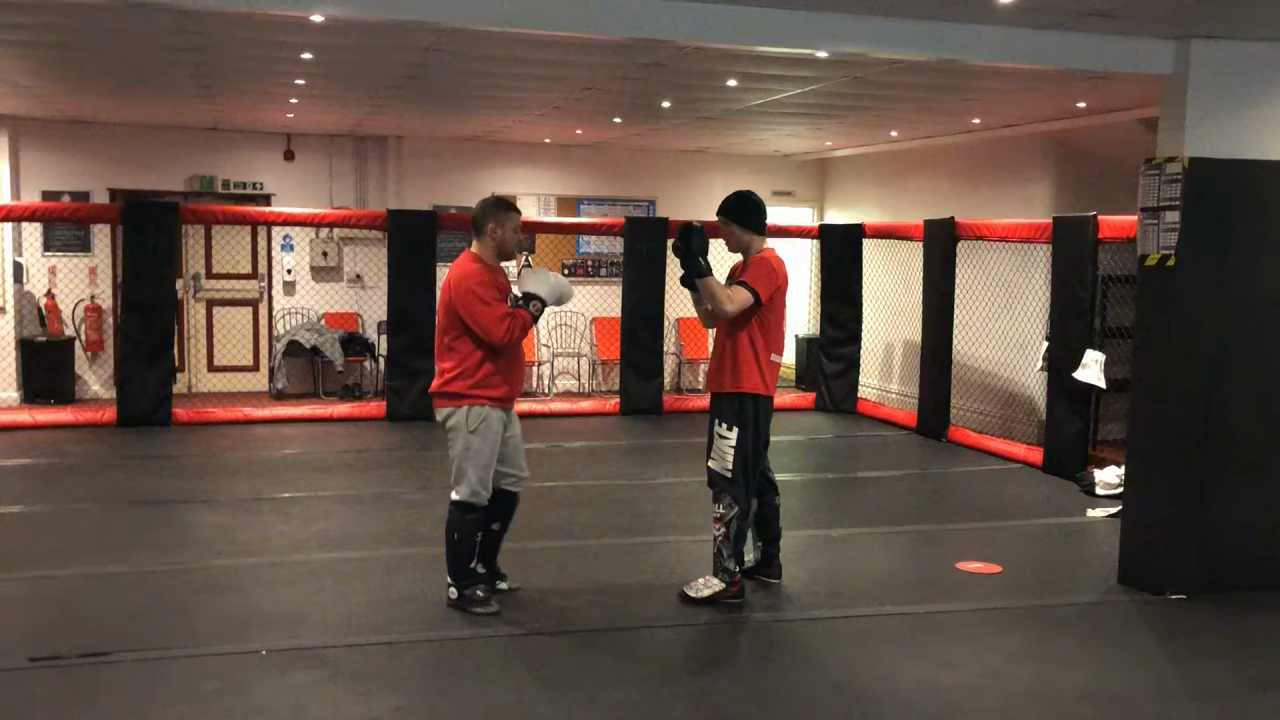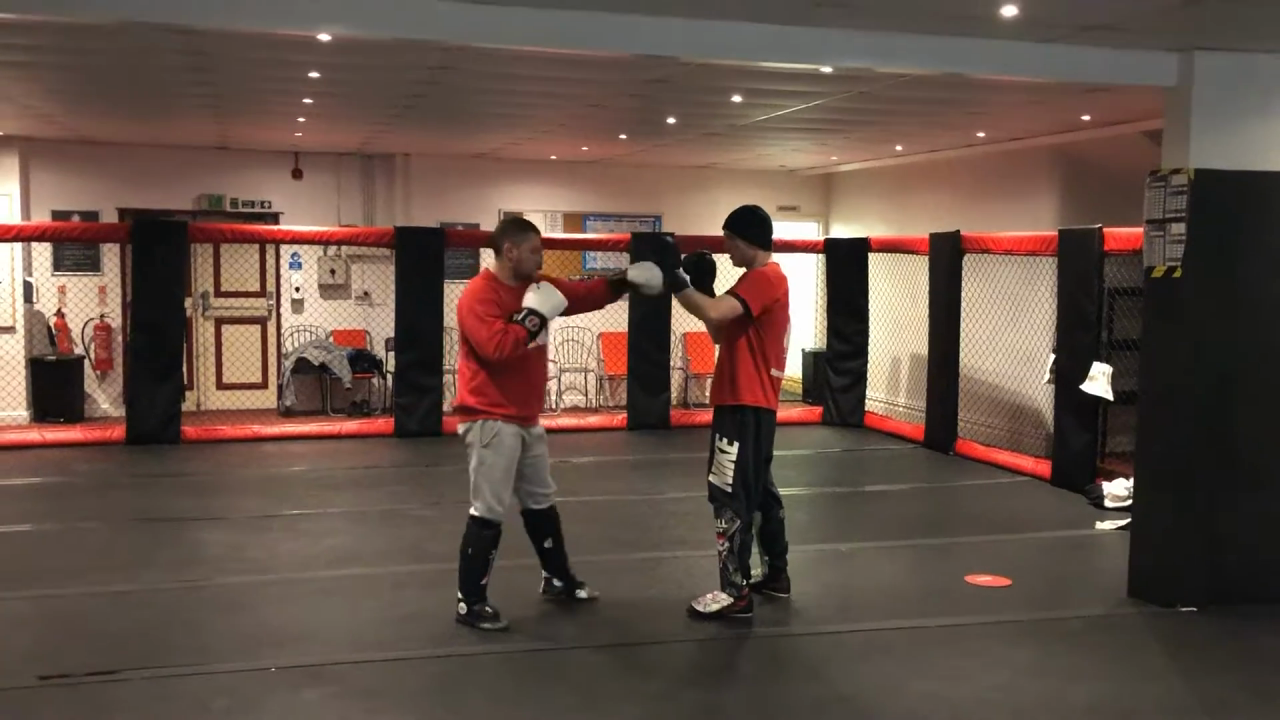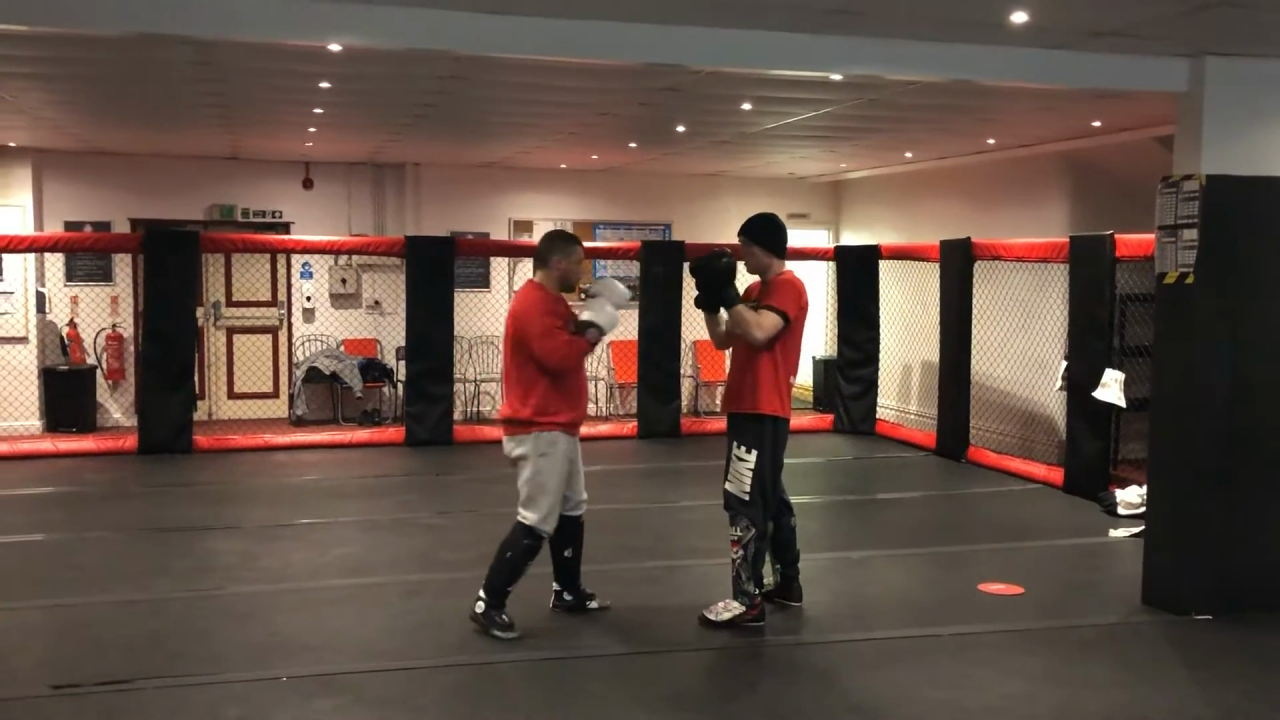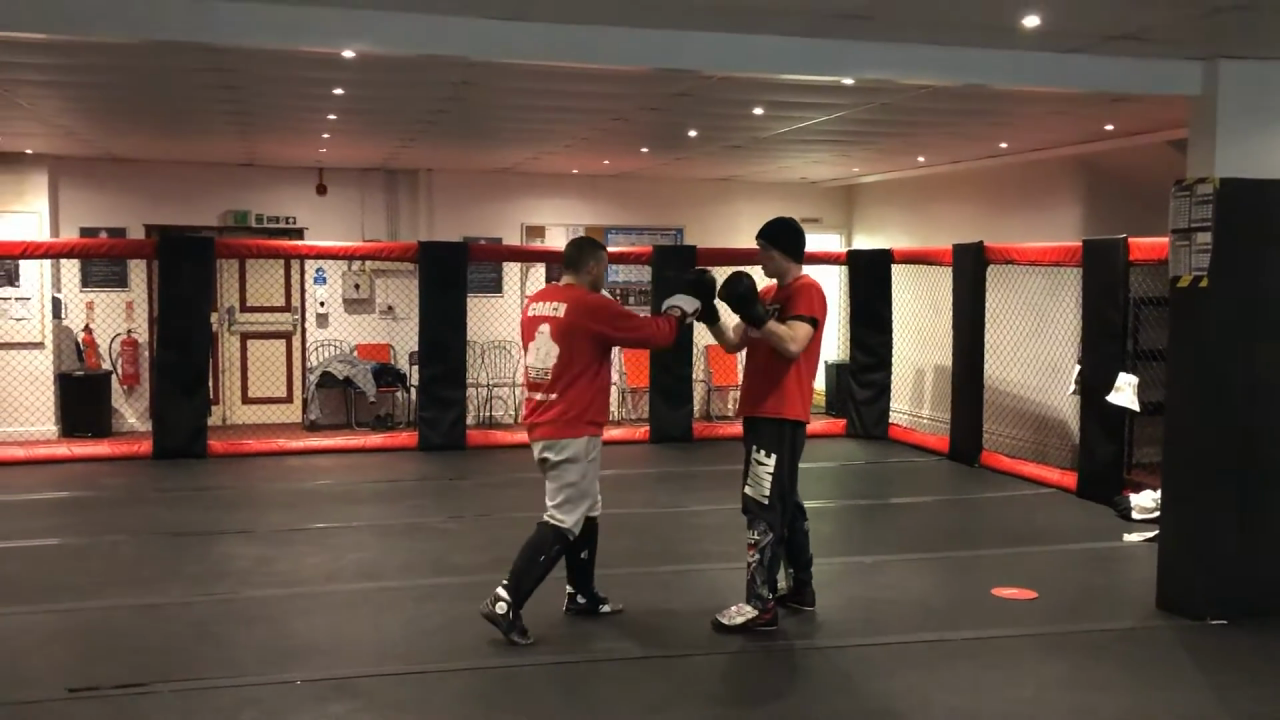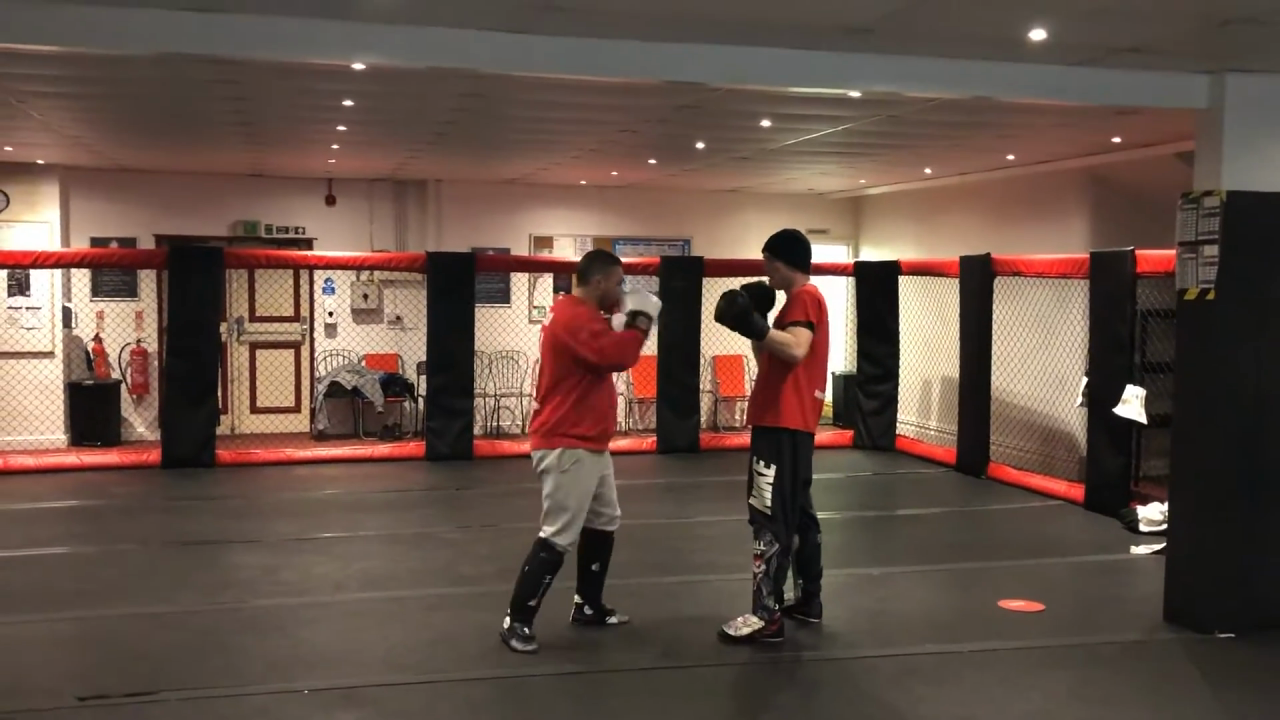
dt=0.4s
person 1, frame 1
left shoulder: (766, 264)
right shoulder: (743, 267)
left elbow: (728, 307)
right elbow: (712, 318)
left wrist: (699, 263)
right wrist: (692, 275)
left hip: (744, 390)
right hip: (741, 388)
left knee: (728, 480)
right knee: (755, 475)
left ankle: (728, 576)
right ankle: (768, 561)
person 1, frame 2
left shoulder: (765, 279)
right shoulder: (757, 280)
left elbow: (712, 312)
right elbow: (721, 334)
left wrist: (675, 278)
right wrist: (702, 285)
left hip: (744, 404)
right hip: (753, 403)
left knee: (729, 493)
right knee: (759, 489)
left ankle: (735, 592)
right ankle: (775, 574)
person 1, frame 3
left shoulder: (787, 287)
right shoulder: (755, 290)
left elbow: (758, 333)
right elbow: (722, 340)
left wrist: (724, 293)
right wrist: (709, 297)
left hip: (761, 411)
right hip: (753, 409)
left knee: (745, 501)
right knee: (770, 497)
left ankle: (748, 600)
right ankle: (787, 583)
person 1, frame 4
left shoulder: (807, 291)
right shoulder: (768, 294)
left elbow: (792, 344)
right elbow: (733, 343)
left wrist: (753, 311)
right wrist: (709, 314)
left hip: (781, 415)
right hip: (762, 412)
left knee: (763, 505)
right knee: (783, 501)
left ankle: (761, 604)
right ankle: (800, 587)
person 1, frame 5
left shoulder: (804, 297)
right shoulder: (797, 301)
left elbow: (795, 350)
right elbow: (770, 361)
left wrist: (752, 324)
right wrist: (753, 322)
left hip: (783, 424)
right hip: (789, 424)
left knee: (770, 516)
right knee: (797, 512)
left ankle: (767, 614)
right ankle: (808, 600)
person 2, frame 1
left shoulder: (490, 271)
right shoulder: (468, 277)
right elbow: (502, 332)
left wrist: (531, 299)
right wrist: (535, 301)
left hip: (496, 401)
right hip: (471, 404)
left knee: (510, 482)
right knee: (471, 496)
left ankle: (484, 565)
right ankle: (460, 586)
person 2, frame 2
left shoulder: (533, 285)
right shoulder: (478, 295)
left elbow: (583, 294)
right elbow: (496, 347)
left wrist: (625, 280)
right wrist: (535, 315)
left hip: (526, 418)
right hip: (491, 420)
left knee: (540, 501)
right knee: (488, 512)
left ankle: (558, 579)
right ankle: (469, 602)
person 2, frame 3
left shoulder: (549, 299)
right shoulder: (534, 304)
left elbow: (569, 336)
right elbow: (564, 358)
left wrist: (597, 307)
right wrist: (595, 324)
left hip: (558, 427)
right hip: (540, 430)
left knee: (571, 510)
right knee: (537, 521)
left ankle: (568, 592)
right ankle: (488, 604)
person 2, frame 4
left shoulder: (535, 302)
right shoulder: (591, 307)
right elbow: (653, 334)
right wrist: (678, 312)
left hip: (545, 426)
right hip: (574, 432)
left knee: (585, 513)
right knee: (562, 521)
left ankle: (581, 595)
right ankle: (506, 601)
person 2, frame 5
left shoulder: (574, 312)
right shoulder: (576, 317)
left elbow: (599, 347)
right elbow: (617, 356)
left wrist: (623, 324)
right wrist: (642, 317)
left hip: (585, 443)
right hip: (566, 445)
left knee: (604, 523)
right knee: (558, 536)
left ankle: (588, 606)
right ankle: (517, 620)
